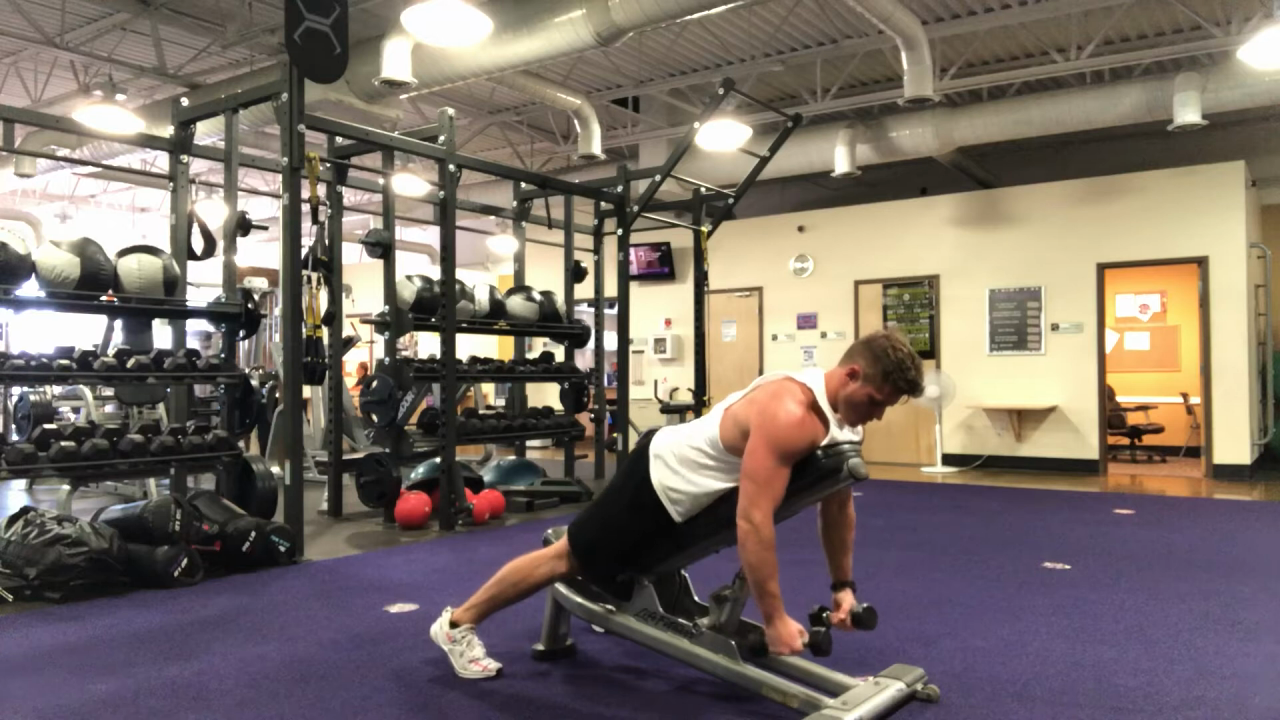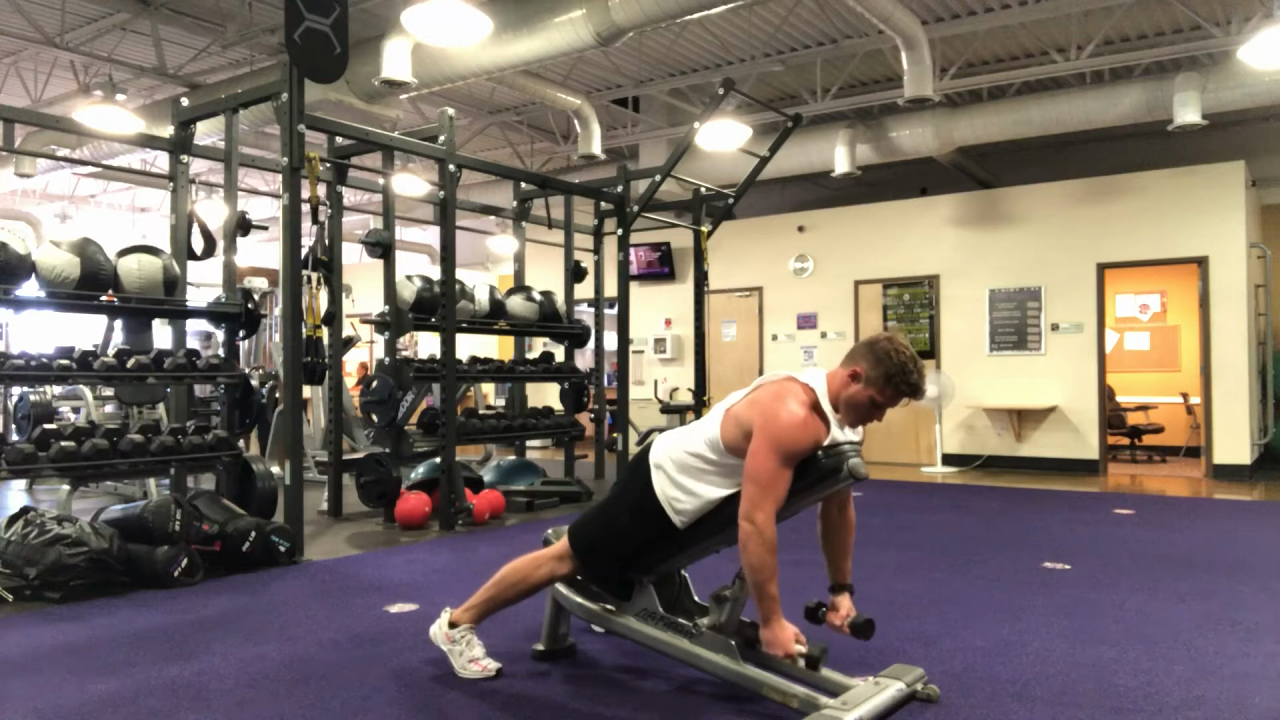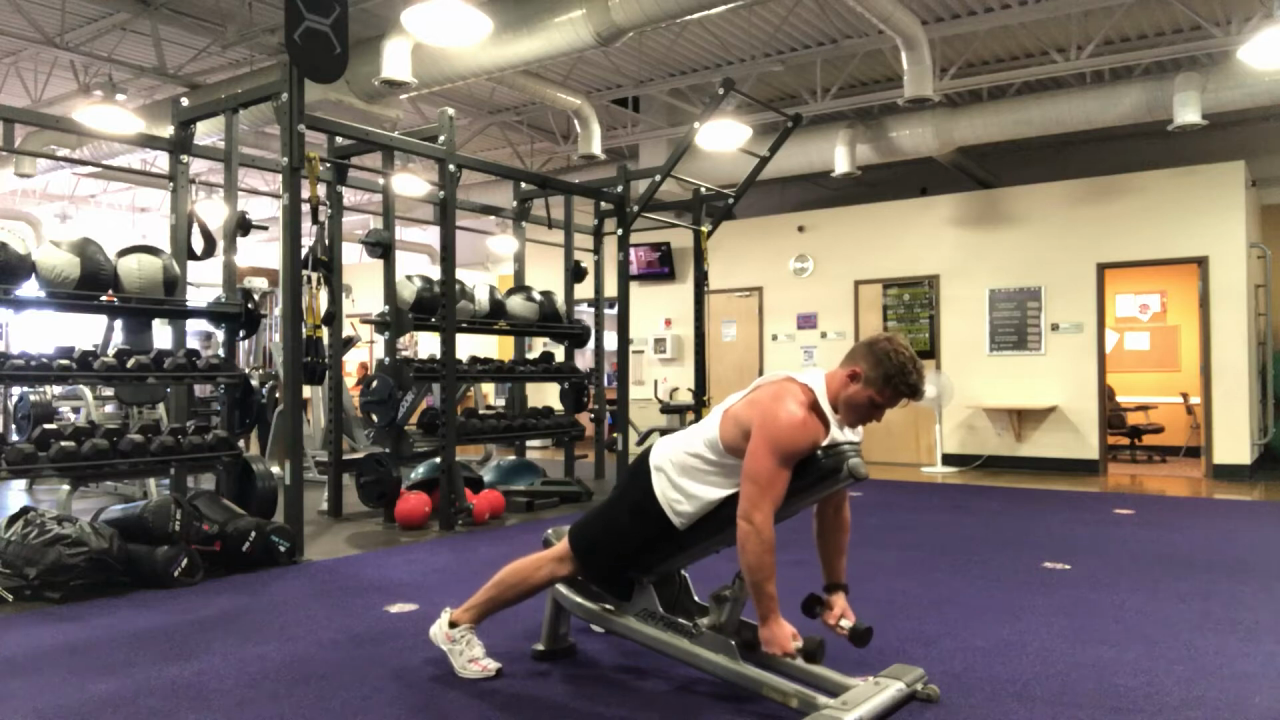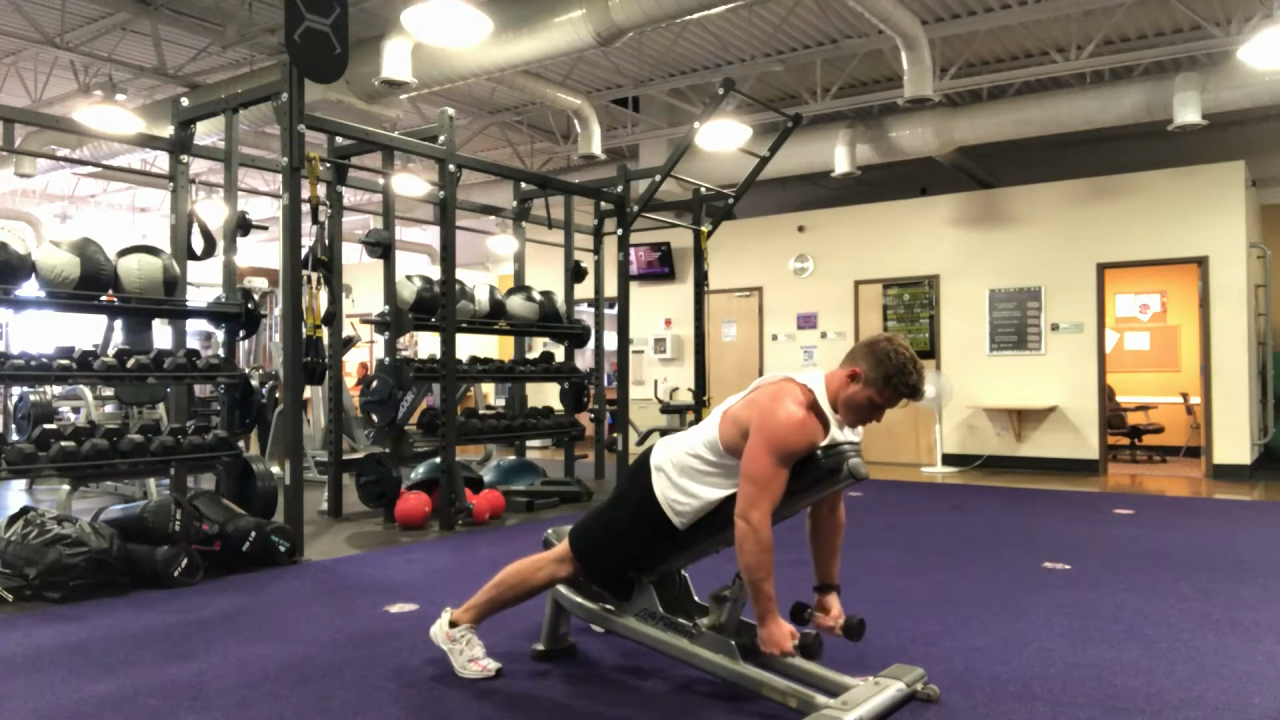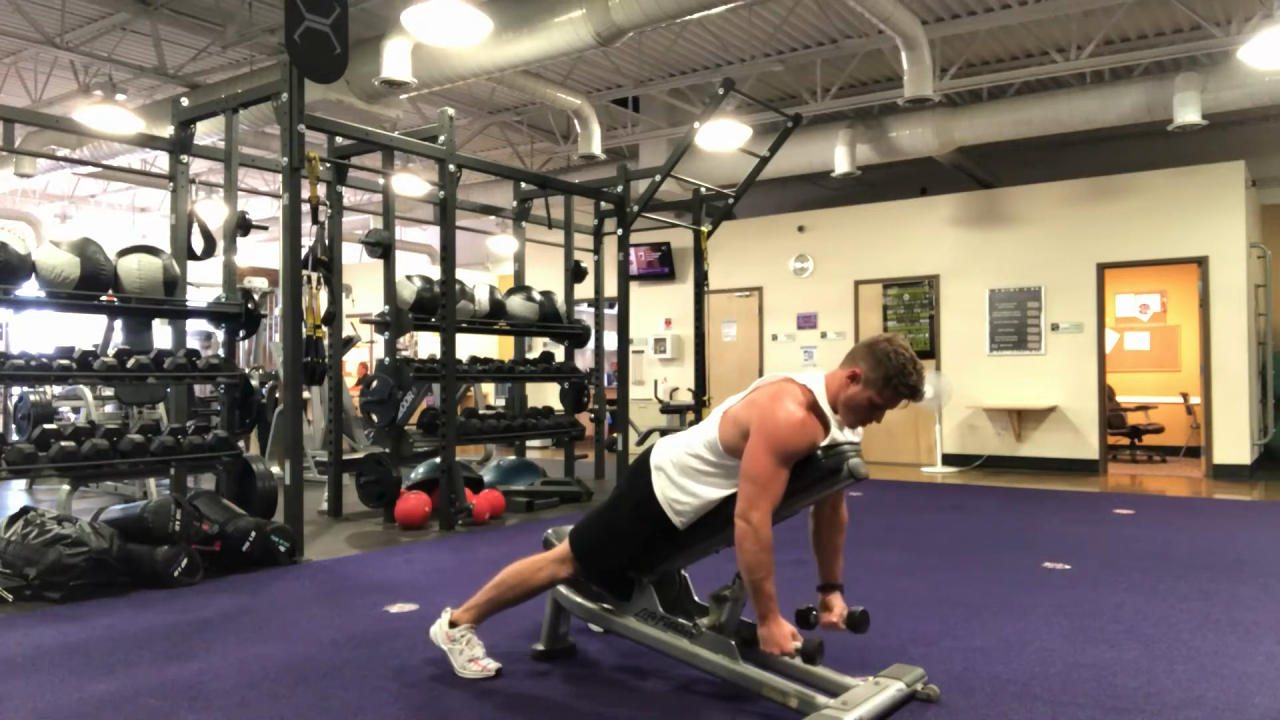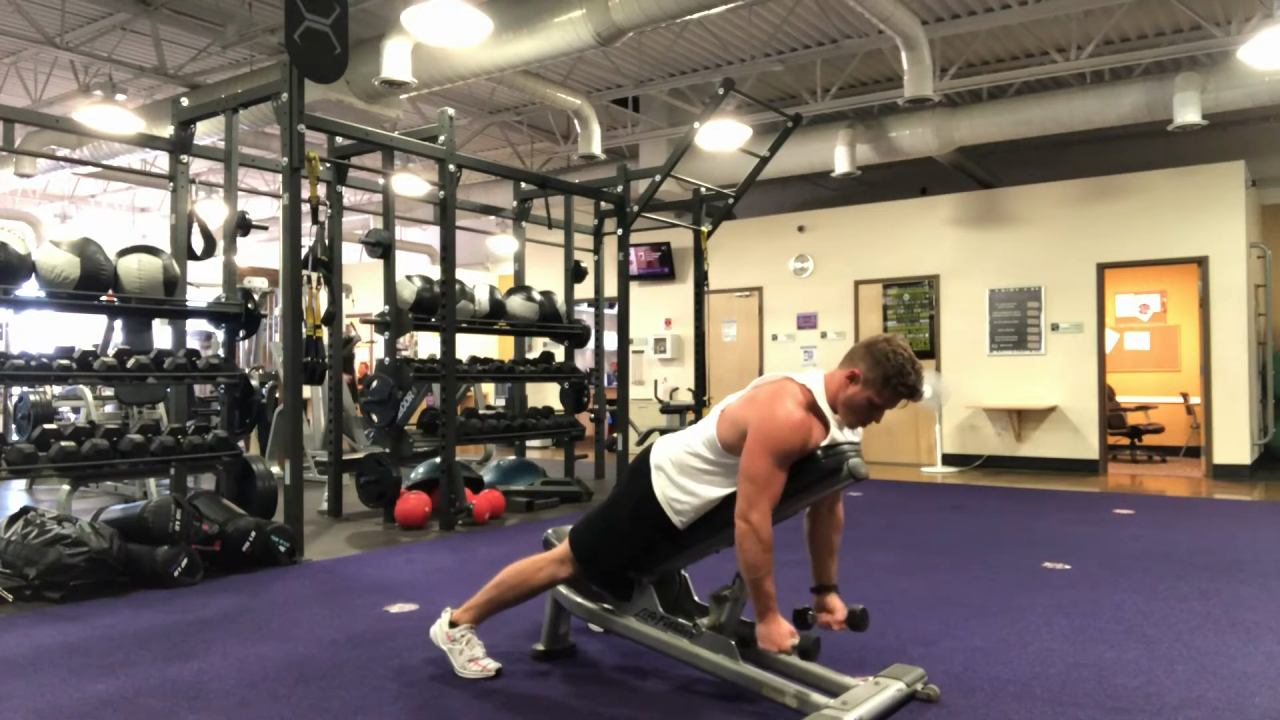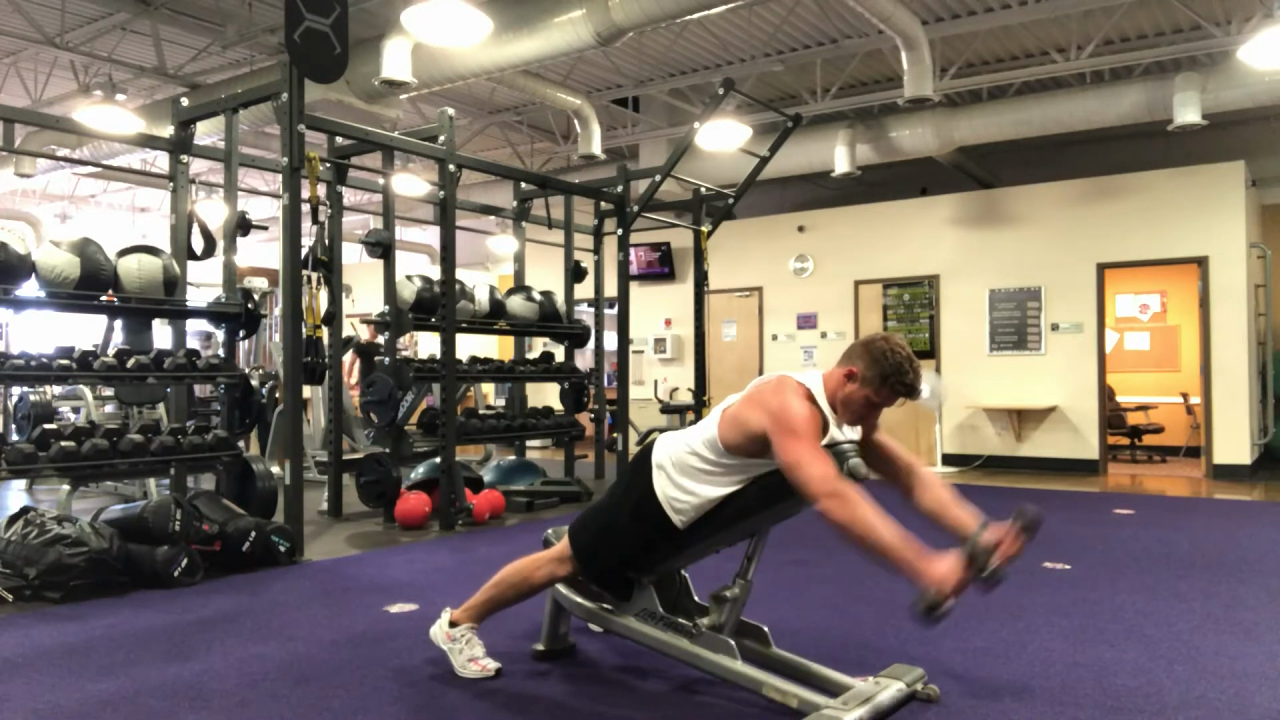
dt=0.4s
person 1, frame 1
left shoulder: (844, 416)
right shoulder: (790, 415)
left elbow: (837, 506)
right elbow: (752, 519)
left wrist: (843, 585)
right wrist: (775, 618)
left hip: (692, 492)
right hip: (661, 482)
right knee: (570, 554)
right ankle: (458, 623)
person 1, frame 2
left shoulder: (843, 413)
right shoulder: (792, 416)
left elbow: (837, 508)
right elbow: (755, 521)
left wrist: (841, 589)
right wrist: (772, 621)
left hip: (693, 492)
right hip: (664, 486)
right knee: (570, 556)
right ankle: (457, 622)
person 1, frame 3
left shoulder: (842, 415)
right shoulder: (791, 416)
left elbow: (833, 508)
right elbow: (753, 520)
left wrist: (836, 588)
right wrist: (769, 620)
left hip: (693, 497)
right hip: (664, 489)
right knee: (569, 558)
right ankle: (457, 623)
person 1, frame 4
left shoulder: (841, 414)
right shoulder: (789, 415)
left elbow: (828, 508)
right elbow: (750, 519)
left wrist: (827, 589)
right wrist: (768, 619)
left hip: (692, 500)
right hip: (664, 492)
right knee: (570, 559)
right ankle: (458, 623)
person 1, frame 5
left shoulder: (840, 414)
right shoulder: (790, 416)
left elbow: (830, 508)
right elbow: (751, 519)
left wrist: (831, 588)
right wrist: (768, 619)
left hip: (690, 502)
right hip: (662, 493)
right knee: (569, 560)
right ankle: (458, 624)
person 1, frame 6
left shoulder: (839, 415)
right shoulder: (787, 416)
left elbow: (826, 509)
right elbow: (750, 519)
left wrist: (825, 589)
right wrist: (767, 617)
left hip: (692, 503)
right hip: (661, 492)
right knee: (570, 560)
right ankle: (458, 622)
person 1, frame 7
left shoulder: (848, 410)
right shoulder: (790, 408)
left elbow: (912, 475)
right elbow: (833, 499)
left wrist: (978, 530)
right wrist: (923, 566)
left hip: (698, 503)
right hip: (660, 488)
right knee: (570, 559)
right ankle: (458, 623)
